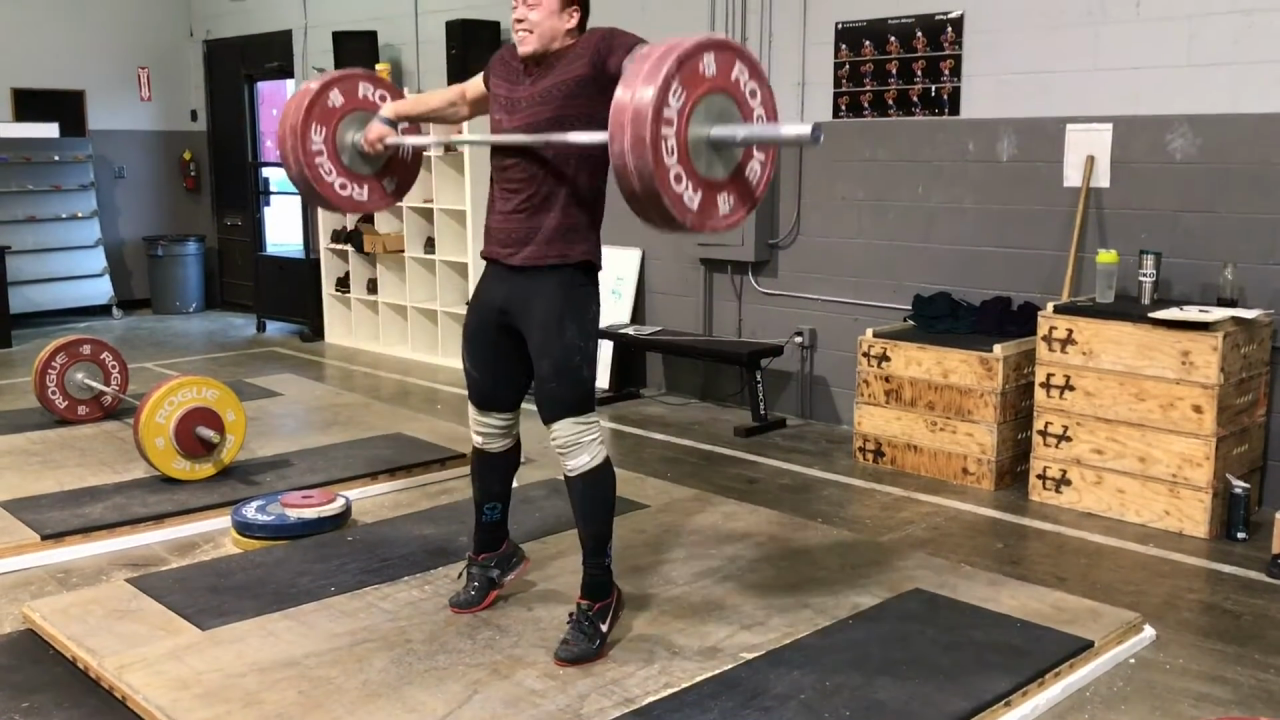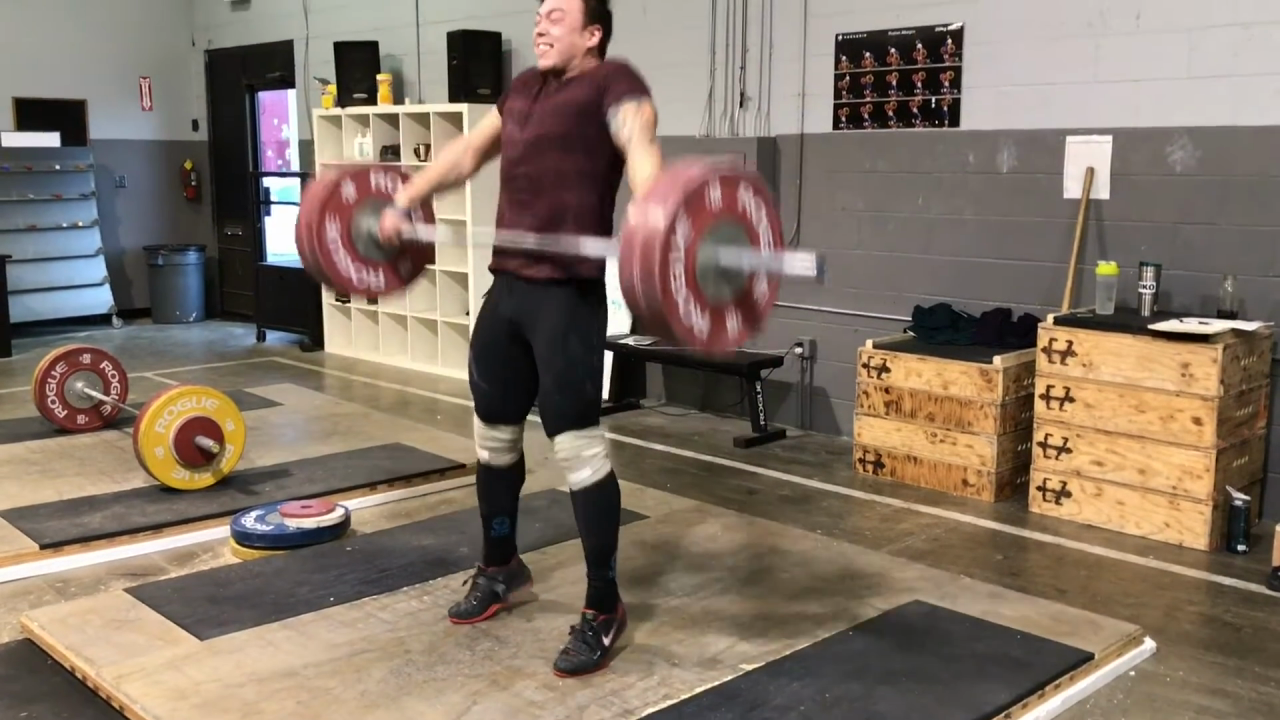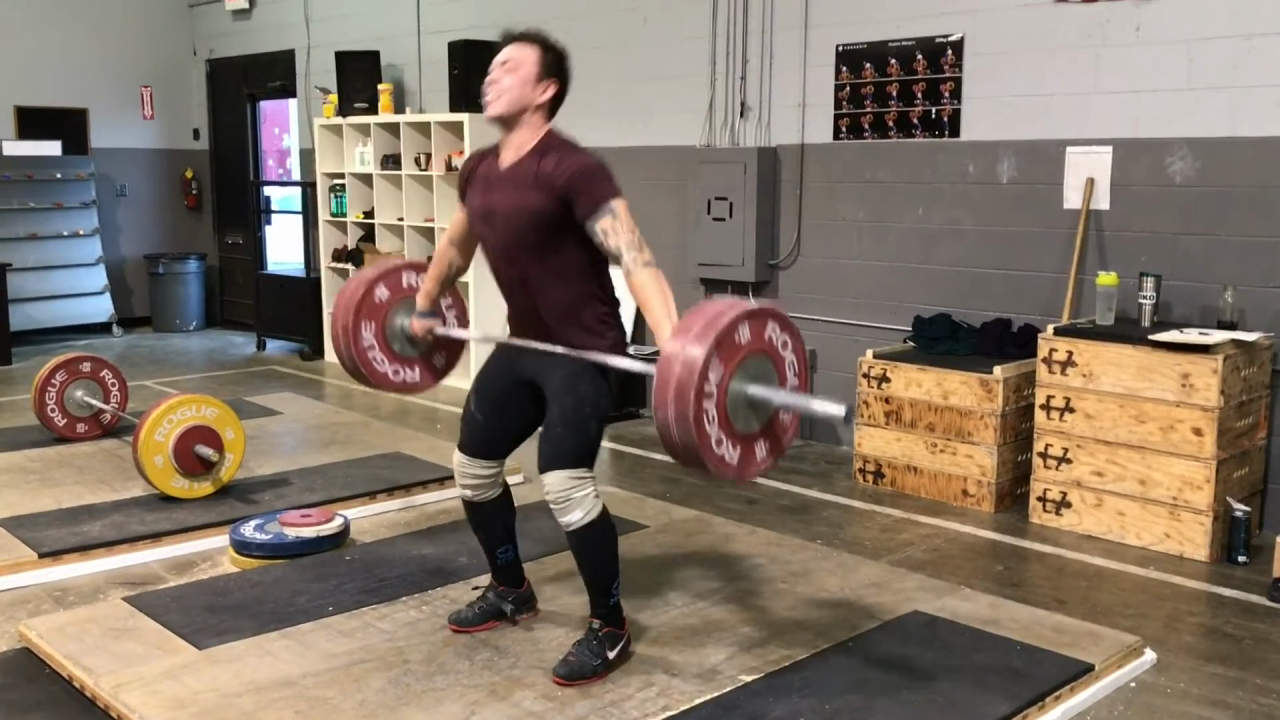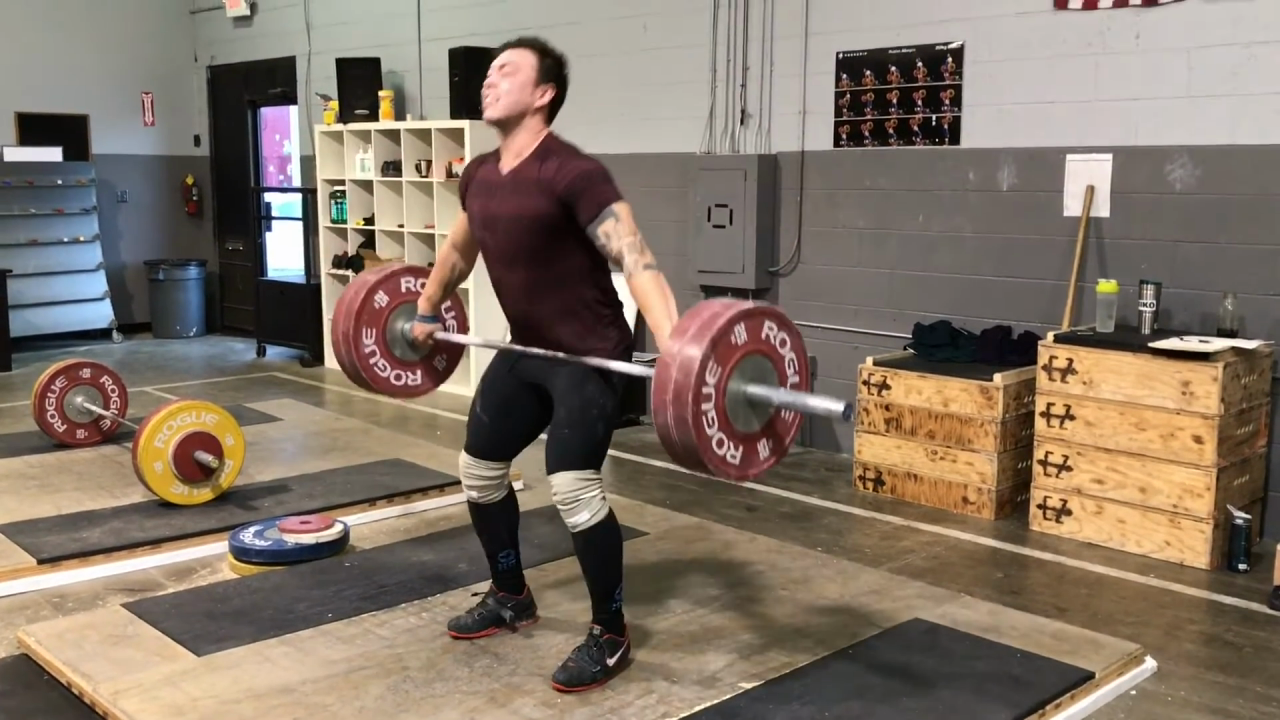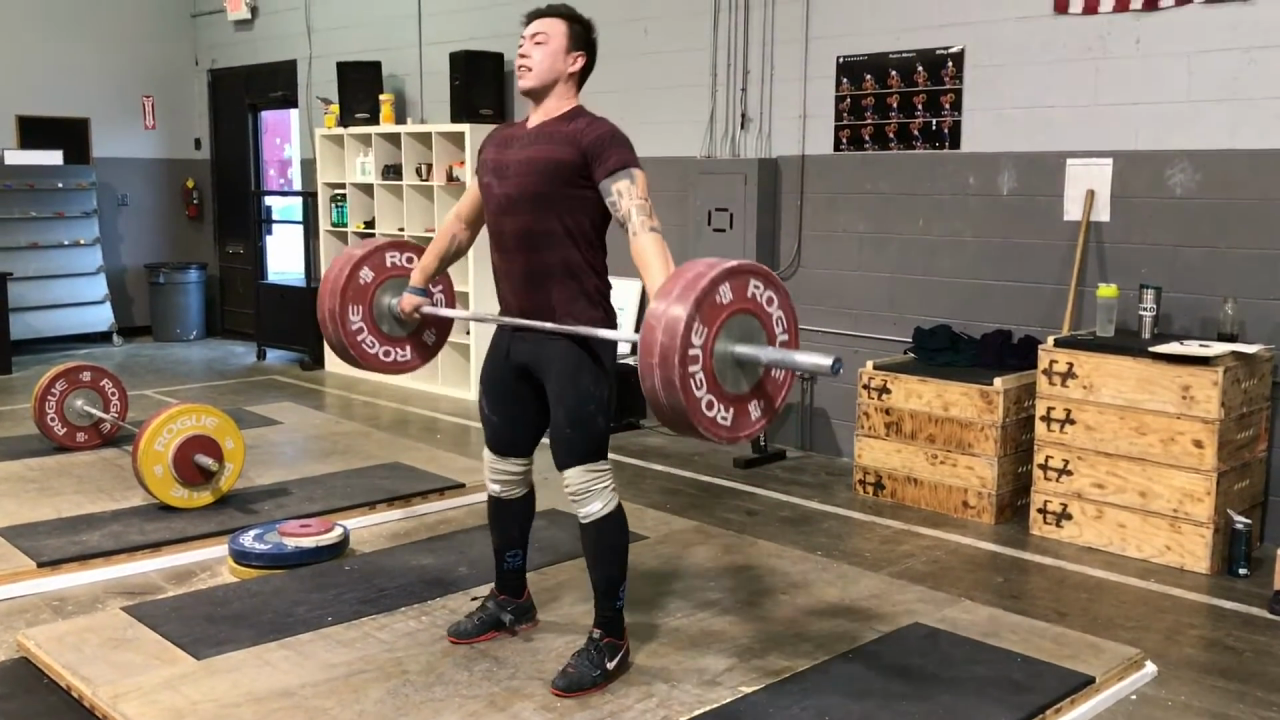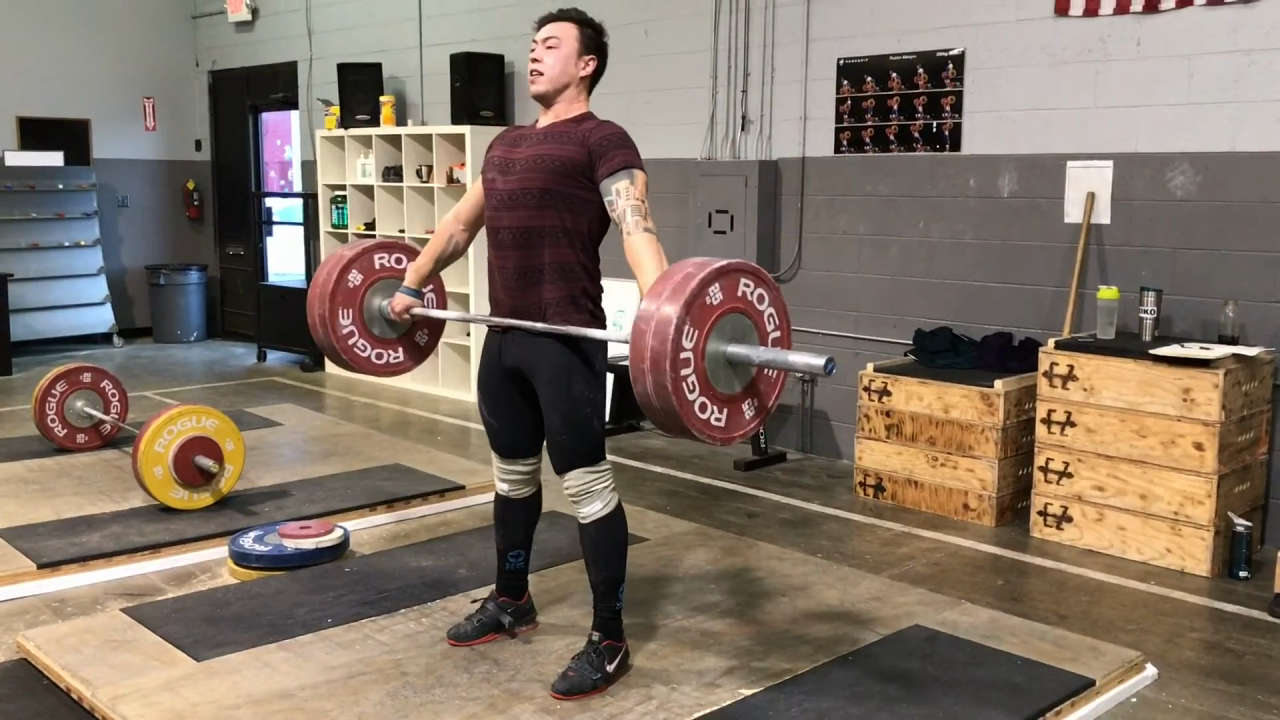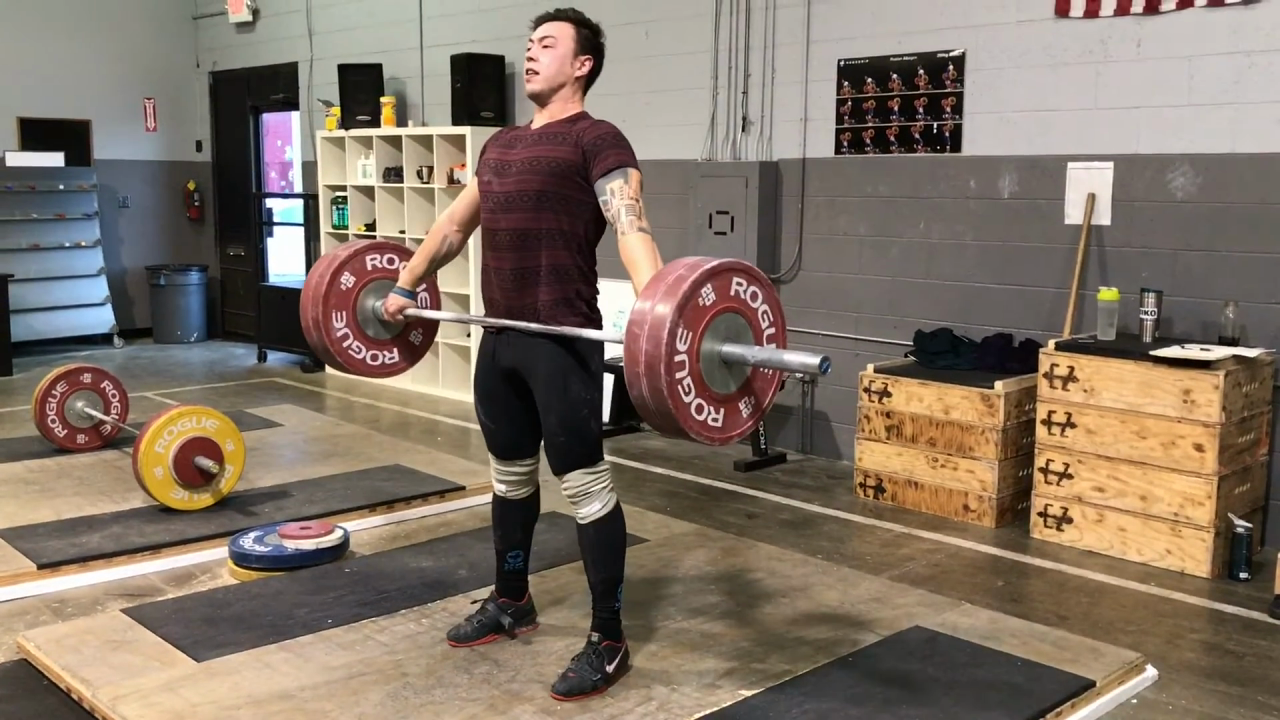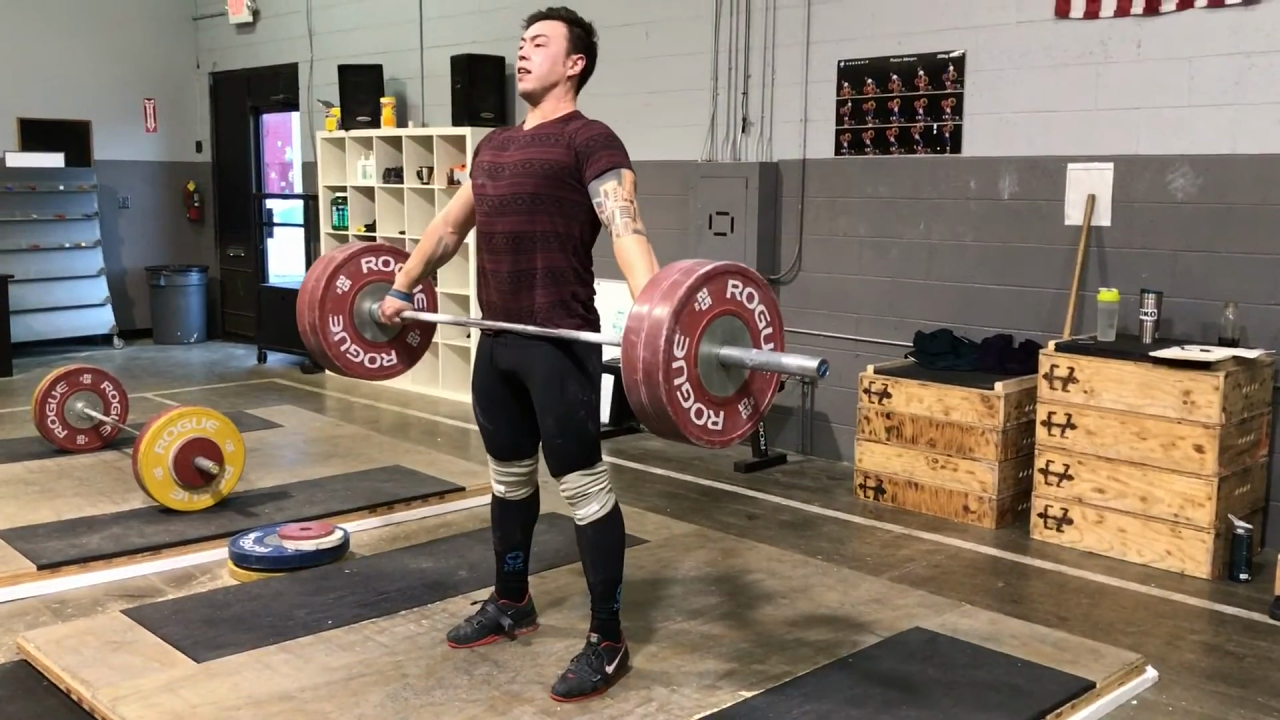
dt=0.2s
person 1, frame 1
right shoulder: (508, 64)
right elbow: (458, 97)
right wrist: (389, 116)
left hip: (559, 277)
right hip: (498, 274)
left knee: (572, 433)
right knee: (488, 424)
left ankle: (599, 597)
right ankle: (493, 551)
person 1, frame 2
left shoulder: (610, 79)
right shoulder: (524, 88)
left elbow: (641, 149)
right elbow: (467, 149)
right wrist: (403, 201)
left hip: (567, 291)
right hip: (507, 289)
left knee: (577, 447)
right knee: (493, 436)
left ankle: (604, 613)
right ankle: (500, 566)
person 1, frame 3
left shoulder: (569, 170)
right shoulder: (477, 171)
left elbow: (634, 260)
right elbow: (455, 245)
right wrist: (425, 305)
left hip: (582, 354)
right hip: (521, 349)
left knee: (564, 485)
right knee: (473, 467)
left ankle: (609, 628)
right ankle: (509, 589)
person 1, frame 4
left shoulder: (573, 173)
right shoulder: (479, 173)
left elbow: (635, 262)
right elbow: (457, 250)
left wrist: (675, 350)
right wrist: (427, 310)
left hip: (588, 356)
right hip: (524, 350)
left knee: (573, 487)
right knee: (479, 469)
left ankle: (610, 635)
right ankle: (509, 595)
person 1, frame 5
left shoulder: (596, 137)
right shoulder: (500, 141)
left elbow: (640, 225)
right elbow: (461, 221)
right wrist: (418, 283)
left hip: (575, 336)
right hip: (513, 333)
left knee: (584, 481)
right knee: (504, 470)
left ankle: (609, 638)
right ankle: (509, 598)
person 1, frame 6
left shoulder: (602, 139)
right shoulder: (507, 143)
left elbow: (636, 226)
right elbow: (461, 221)
right wrist: (411, 283)
left hip: (564, 338)
right hip: (504, 334)
left knee: (585, 483)
right knee: (512, 473)
left ankle: (608, 640)
right ankle: (510, 600)
person 1, frame 7
left shoulder: (596, 139)
right shoulder: (501, 144)
left elbow: (631, 225)
right elbow: (454, 222)
right wrist: (405, 284)
left hip: (562, 339)
right hip: (500, 336)
left knee: (584, 484)
right knee: (509, 474)
left ankle: (607, 640)
right ankle: (510, 601)
person 1, frame 8
left shoulder: (589, 141)
right shoulder: (494, 145)
left elbow: (625, 227)
right elbow: (449, 225)
right wrist: (402, 287)
left hip: (559, 342)
right hip: (498, 339)
left knee: (582, 485)
right knee: (509, 475)
left ankle: (607, 641)
right ankle: (510, 602)
